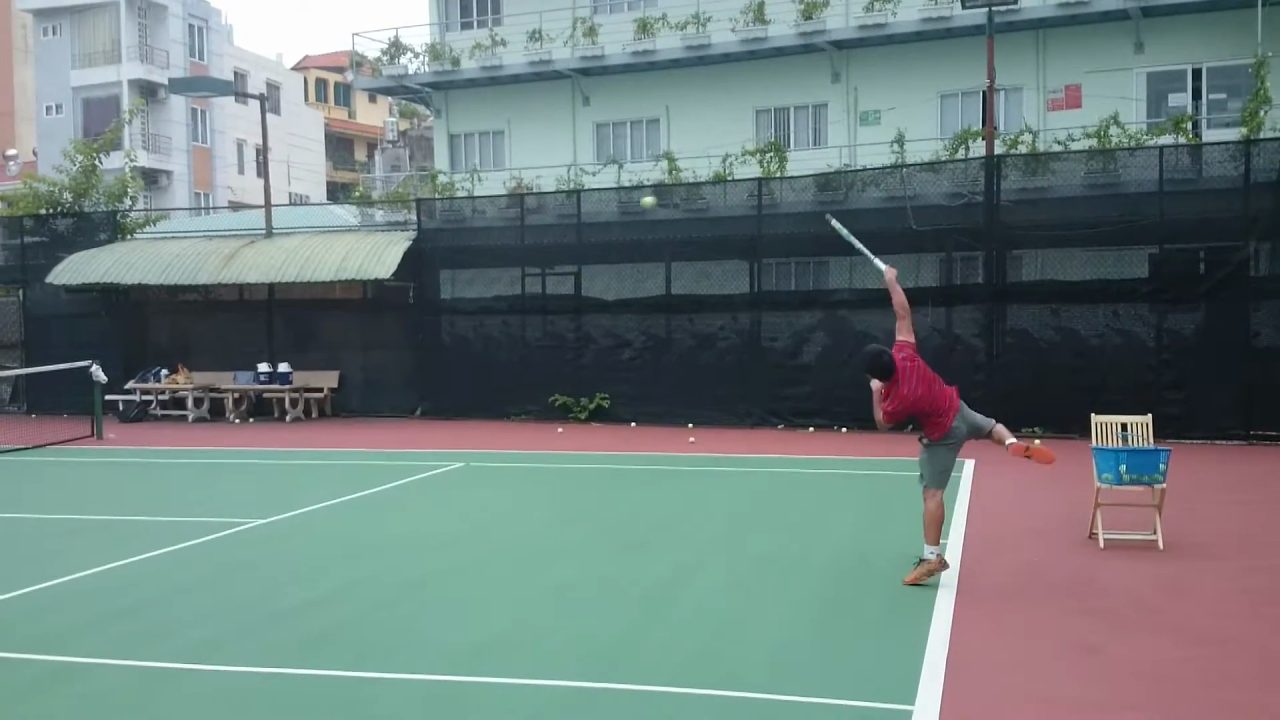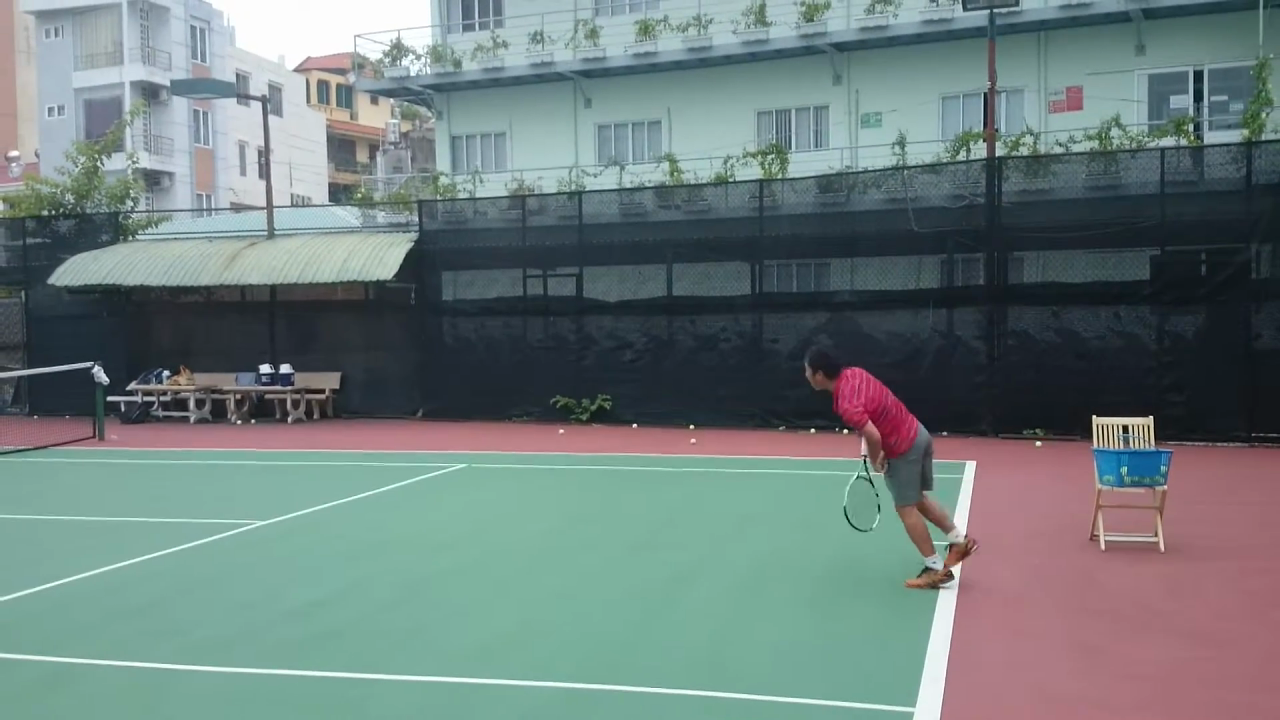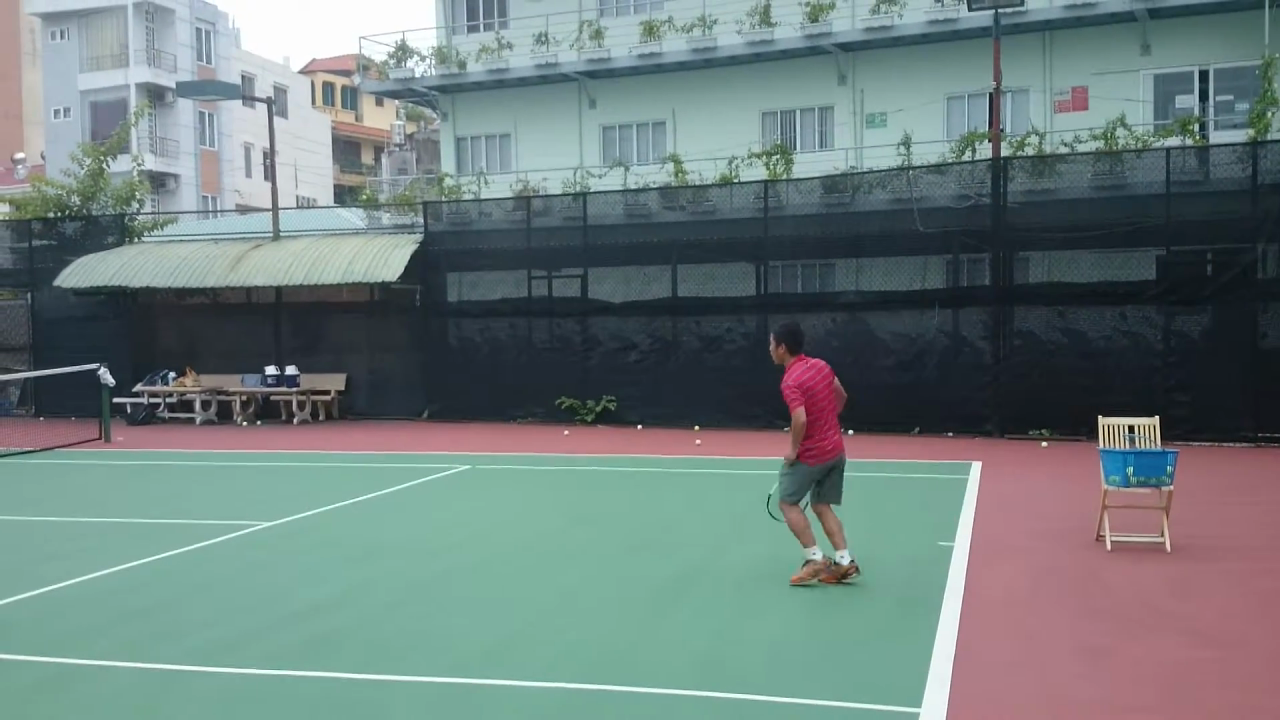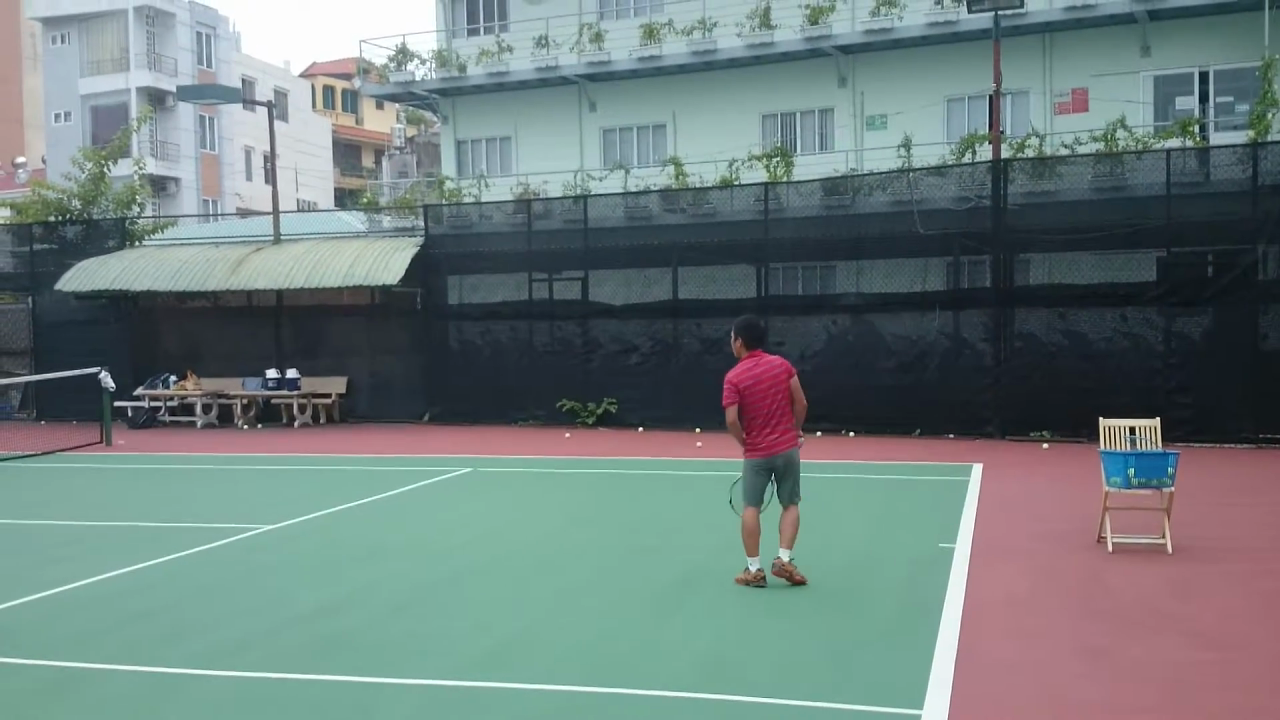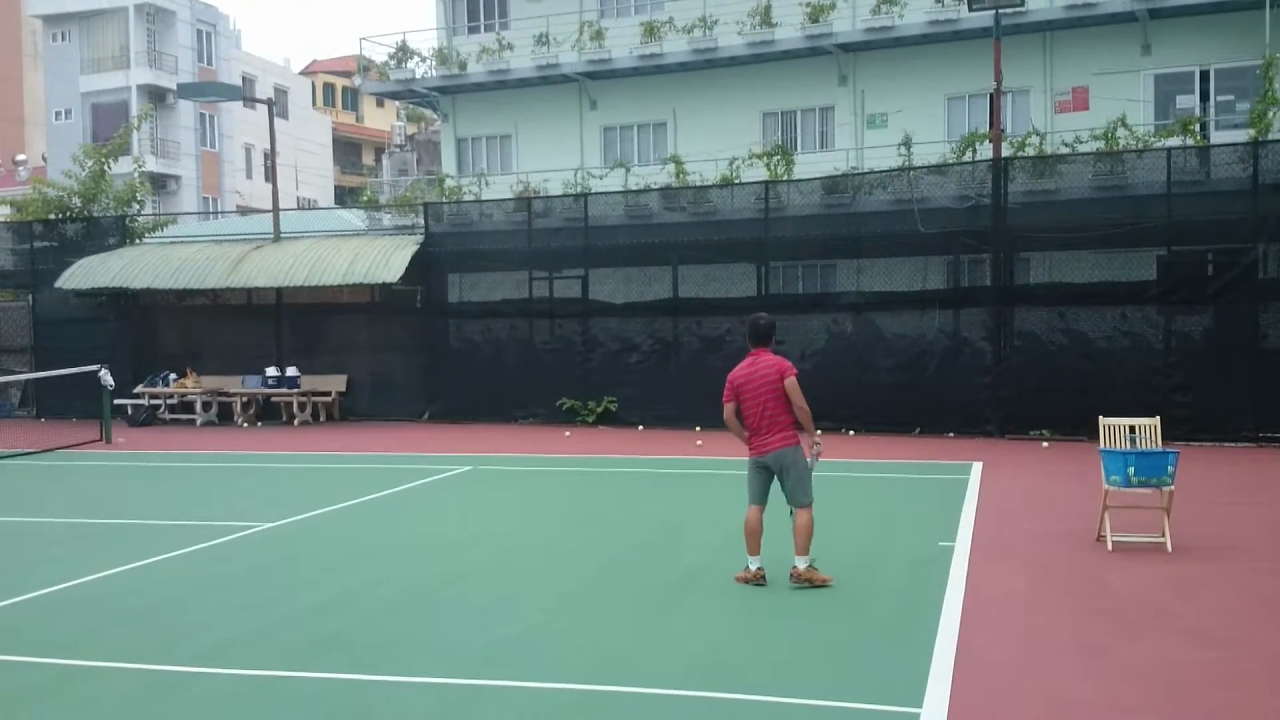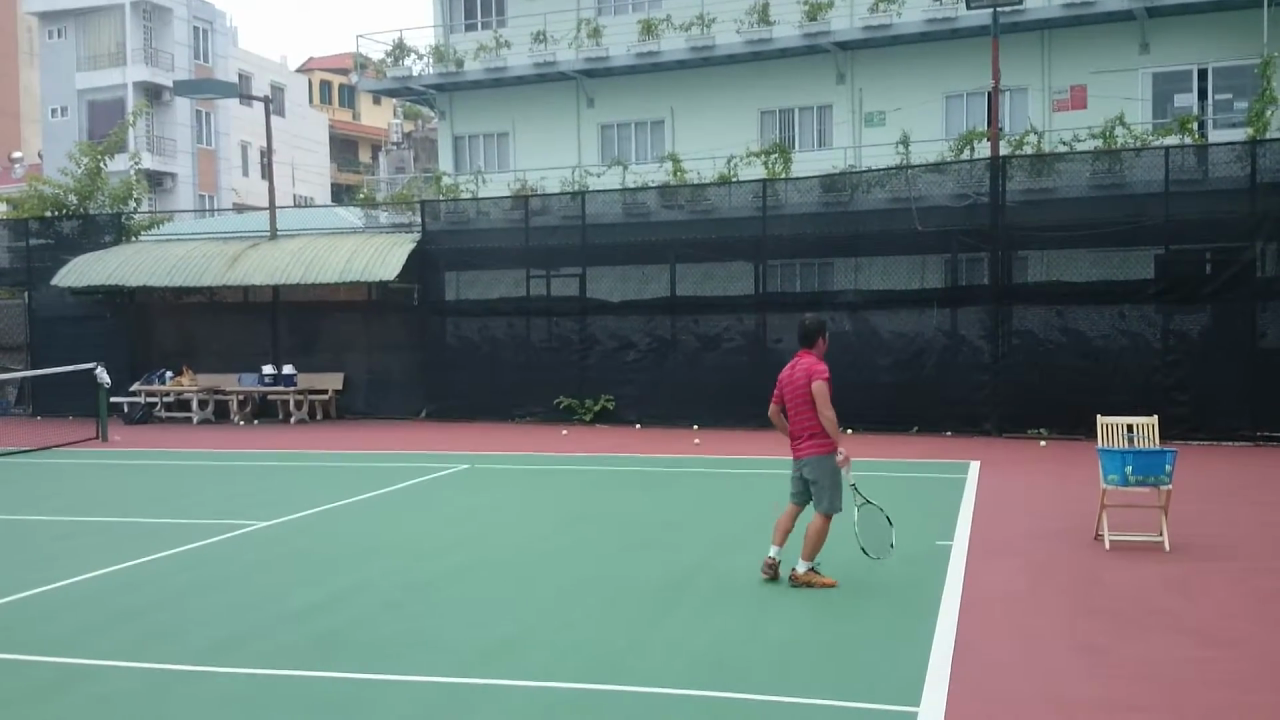
dt=0.4s
person 1, frame 1
left shoulder: (894, 404)
right shoulder: (905, 359)
left elbow: (882, 424)
right elbow: (904, 317)
left wrist: (876, 395)
right wrist: (893, 283)
left hip: (941, 437)
right hip: (959, 411)
left knee: (931, 494)
right knee: (990, 427)
left ankle: (932, 557)
right ankle: (1014, 444)
person 1, frame 2
left shoulder: (846, 405)
right shoulder: (855, 373)
left elbow: (874, 437)
left wrist: (875, 459)
left hip: (901, 448)
right hip: (918, 434)
left knee: (906, 508)
right knee: (918, 499)
left ankle: (937, 568)
right ankle: (959, 540)
person 1, frame 3
left shoulder: (791, 381)
right shoulder: (821, 366)
left elbow: (800, 421)
right elbow: (842, 397)
left wrist: (793, 450)
left hip: (810, 456)
right hip: (836, 451)
left knee: (788, 504)
right knee: (823, 506)
left ankle: (816, 558)
right ankle: (844, 562)
person 1, frame 4
left shoulder: (733, 377)
right shoulder: (782, 365)
left elbow: (731, 420)
right elbow: (801, 404)
left wrist: (745, 442)
right wrist: (795, 430)
left hip: (757, 453)
right hip: (788, 448)
left knee: (751, 508)
right knee: (790, 505)
left ankle: (754, 570)
right ankle: (784, 560)
person 1, frame 5
left shoulder: (735, 374)
right shoulder: (781, 365)
left elbow: (728, 416)
right elbow: (799, 405)
right wrist: (812, 434)
left hip: (758, 452)
right hip: (786, 447)
left knee: (755, 507)
right knee: (803, 506)
left ankle: (754, 568)
right ankle: (802, 568)
person 1, frame 6
left shoulder: (787, 370)
right shoulder: (817, 367)
left elbow: (773, 413)
right elbow: (824, 410)
right wrist: (839, 445)
left hip: (800, 451)
right hip: (820, 451)
left knee: (795, 505)
right knee: (824, 511)
left ankle: (772, 558)
right ankle: (803, 570)
